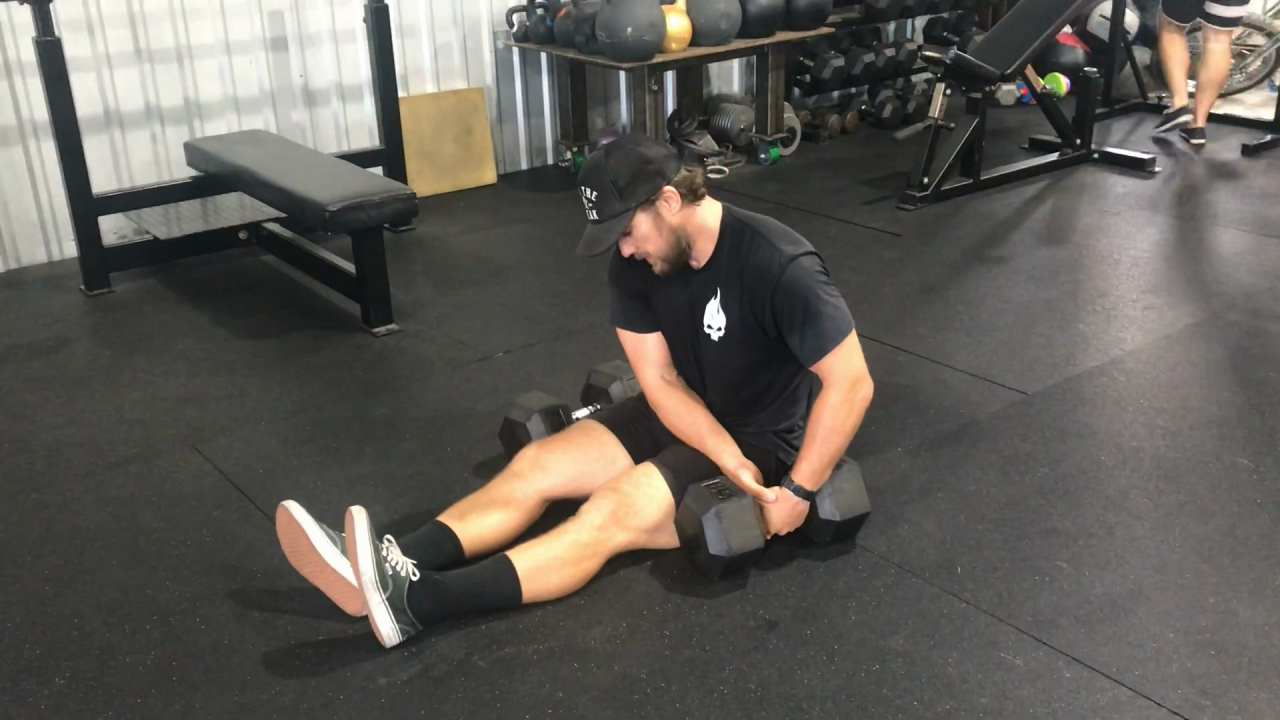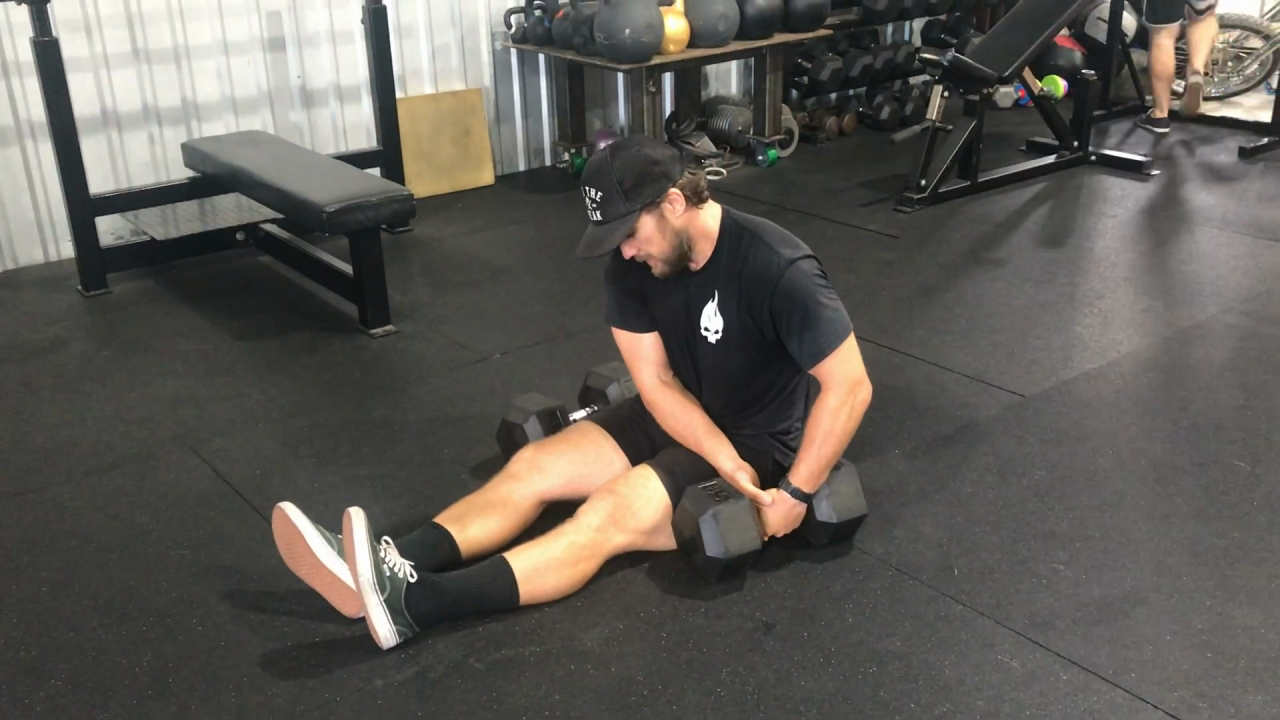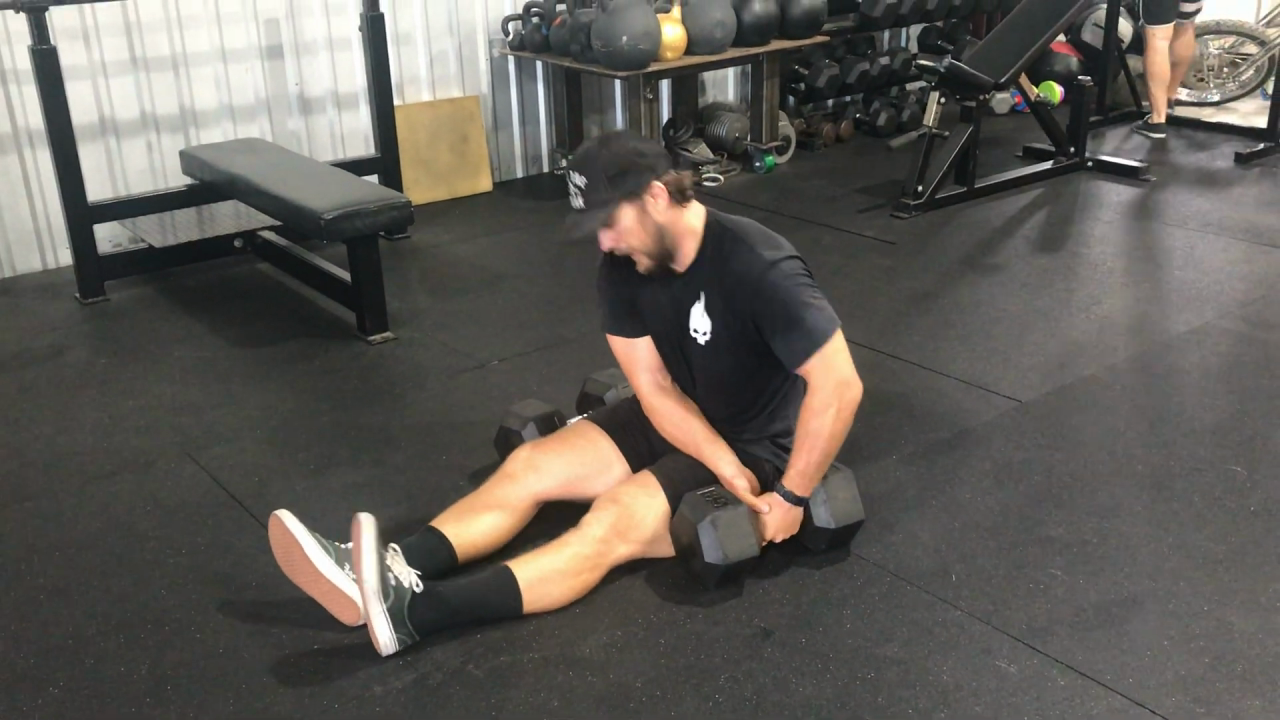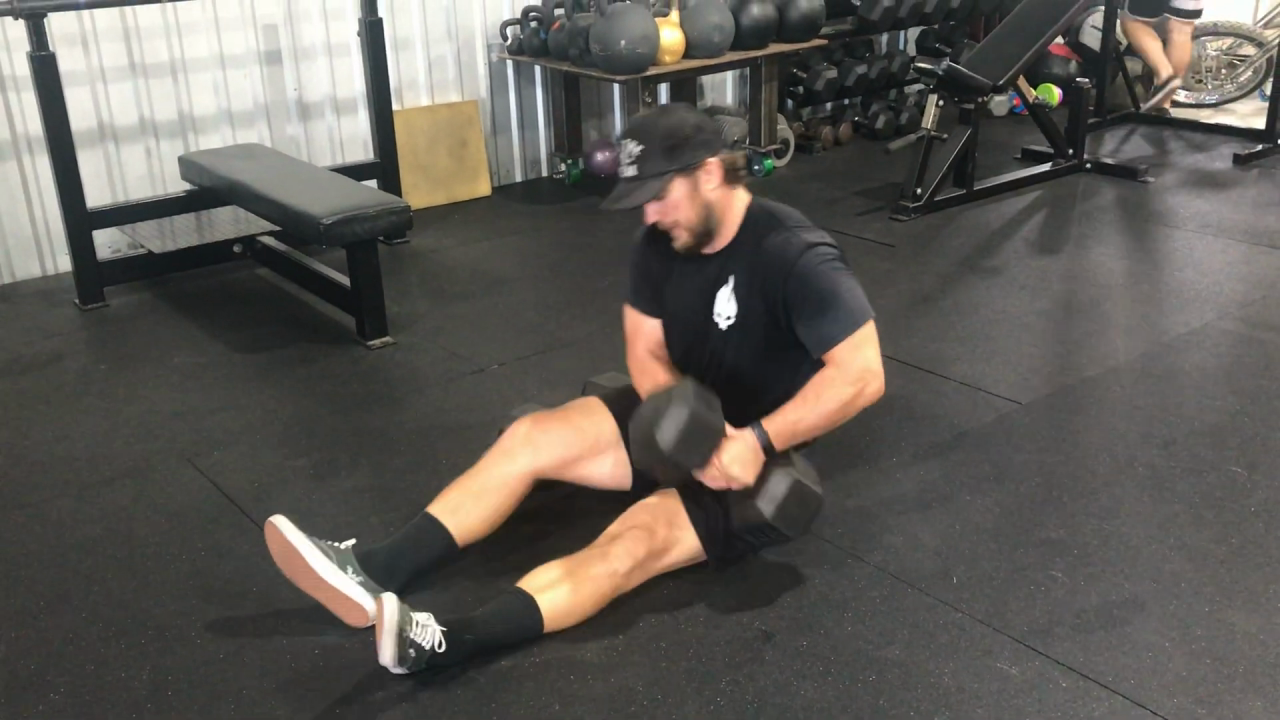
dt=0.4s
person 1, frame 1
left shoulder: (778, 265)
right shoulder: (635, 263)
left elbow: (851, 383)
right elbow: (662, 382)
left wrist: (797, 491)
right wrist: (730, 462)
left hip: (762, 439)
right hip: (682, 415)
left knee: (612, 512)
right knee: (536, 464)
left ankle: (415, 602)
right ankle: (390, 570)
person 1, frame 2
left shoulder: (777, 269)
right shoulder: (633, 264)
left elbow: (849, 386)
right elbow: (657, 383)
left wrist: (794, 494)
right wrist: (726, 464)
left hip: (757, 441)
right hip: (678, 418)
left knee: (611, 514)
right knee: (533, 465)
left ankle: (412, 603)
right ankle: (387, 571)
person 1, frame 3
left shoulder: (759, 268)
right shoulder: (623, 269)
left elbow: (839, 386)
right elbow: (655, 390)
left wrist: (788, 497)
right wrist: (729, 475)
left hip: (754, 446)
right hip: (675, 425)
left knee: (616, 521)
right knee: (531, 464)
left ankle: (416, 610)
right ankle: (376, 577)
person 1, frame 4
left shoulder: (798, 256)
right shoulder: (663, 241)
left elbow: (861, 377)
right elbow: (647, 360)
left wrist: (757, 441)
left hip: (761, 460)
left knee: (635, 542)
right knee: (529, 438)
left ankle: (440, 643)
right ankle: (374, 574)
